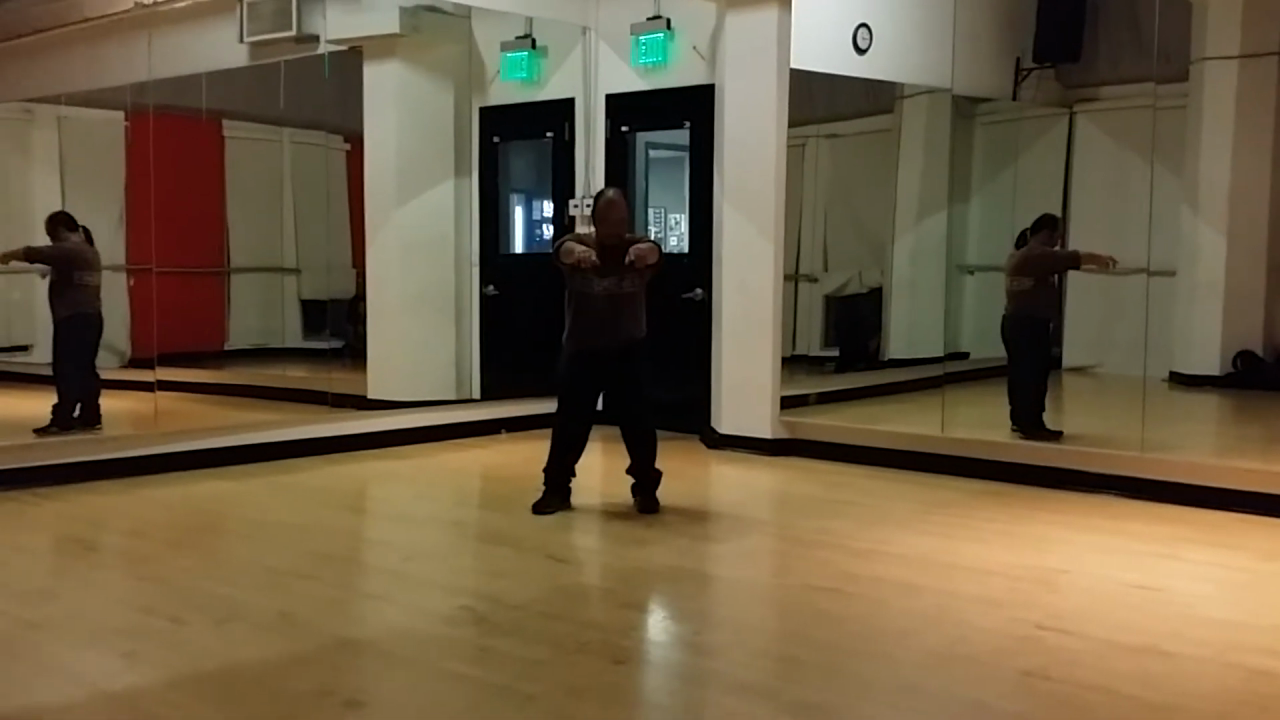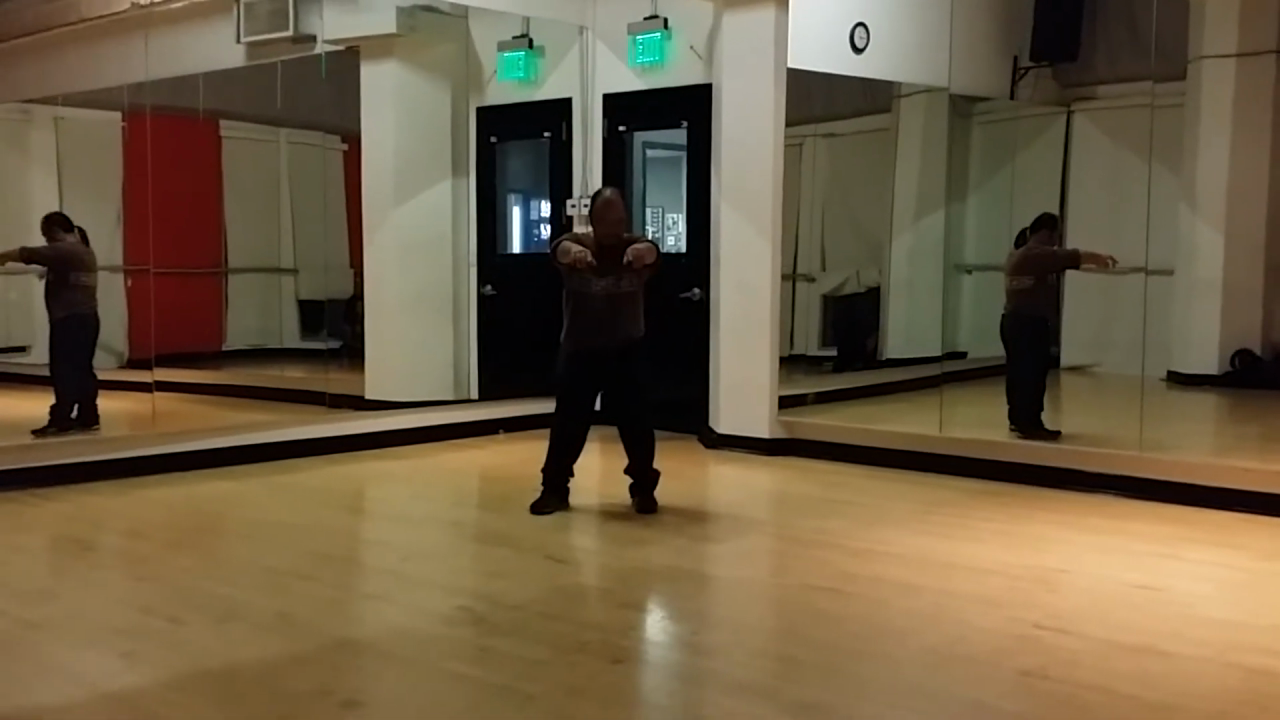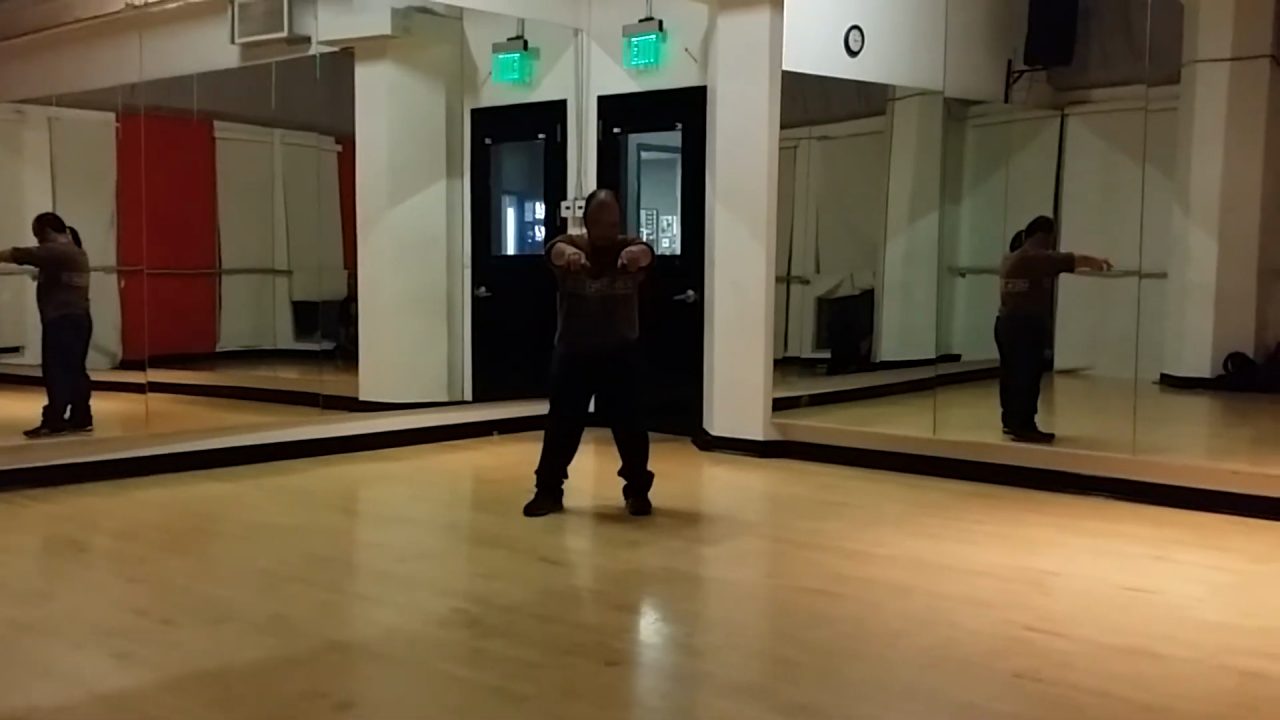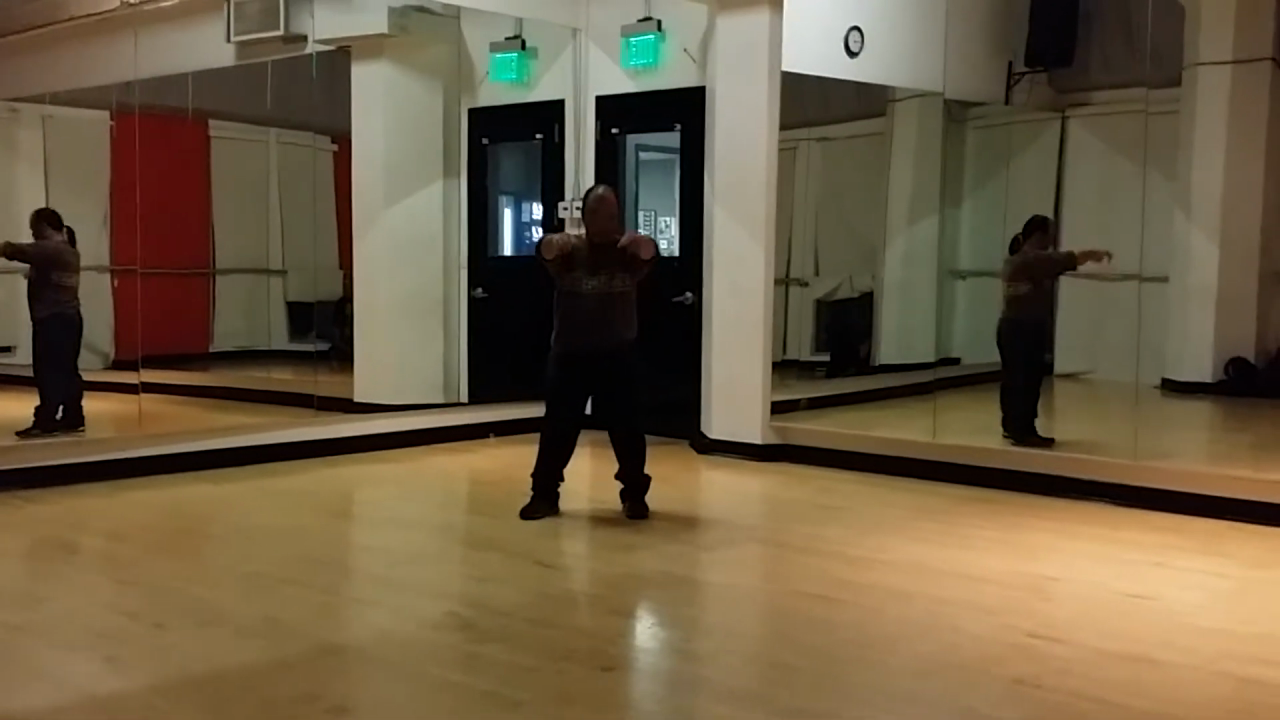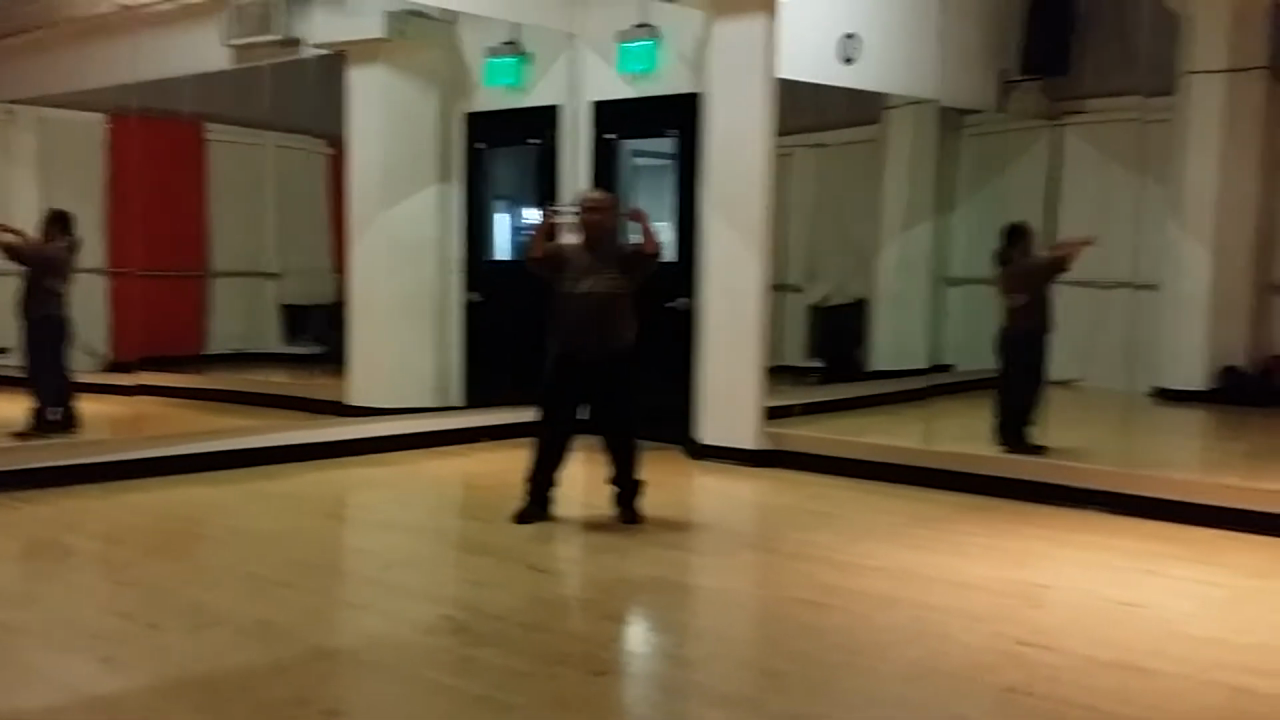
dt=0.3s
person 1, frame 1
left shoulder: (637, 248)
right shoulder: (578, 246)
left elbow: (654, 252)
right elbow: (562, 250)
left wrist: (643, 251)
right wrist: (578, 251)
left hip: (627, 353)
right hip: (580, 352)
left knee: (638, 423)
right knee: (569, 423)
left ankle: (645, 488)
right ankle: (556, 489)
person 1, frame 2
left shoulder: (634, 248)
right shoulder: (576, 245)
left elbow: (652, 252)
right elbow: (559, 249)
left wrist: (641, 250)
right wrist: (574, 250)
left hip: (626, 352)
right hip: (578, 352)
left knee: (636, 423)
right knee: (567, 423)
left ankle: (643, 488)
right ankle: (554, 489)
person 1, frame 3
left shoulder: (629, 249)
right shoulder: (571, 247)
left elbow: (646, 253)
right elbow: (554, 251)
left wrist: (635, 254)
right wrist: (569, 252)
left hip: (621, 355)
right hip: (572, 354)
left knee: (630, 426)
right knee: (561, 425)
left ankle: (637, 490)
right ankle: (548, 491)
person 1, frame 4
left shoulder: (628, 249)
right shoulder: (567, 250)
left elbow: (649, 251)
right elbow: (545, 250)
left wrist: (638, 242)
right wrist: (556, 242)
left hip: (617, 356)
right hip: (569, 355)
left knee: (626, 428)
right knee: (557, 427)
left ankle: (634, 494)
right ankle: (544, 494)
person 1, frame 5
left shoulder: (625, 256)
right shoulder: (562, 255)
left elbow: (651, 255)
right elbow: (535, 258)
left wrist: (643, 225)
right wrist: (543, 228)
left hip: (613, 362)
right hip: (565, 361)
left knee: (620, 432)
right knee: (553, 432)
left ankle: (627, 498)
right ankle: (537, 498)
person 2, frame 1
left shoulder: (1017, 255)
right shoulder: (1040, 255)
left elbow: (1065, 260)
right elbow: (1077, 258)
right wrist: (1102, 258)
left hip: (1014, 321)
right hip: (1032, 324)
left knee: (1020, 372)
right knee: (1035, 374)
left ankle: (1019, 419)
right ankle: (1032, 425)
person 2, frame 2
left shoulder: (1017, 255)
right shoulder: (1040, 254)
left elbow: (1063, 259)
right elbow: (1078, 257)
left wrist: (1095, 260)
right wrist: (1102, 258)
left hip: (1013, 320)
right hip: (1031, 323)
left knee: (1018, 372)
right knee: (1033, 373)
left ankle: (1018, 418)
right ankle: (1030, 424)
person 2, frame 3
left shoulder: (1012, 258)
right shoulder: (1036, 257)
right elbow: (1074, 260)
left wrist: (1090, 264)
right wrist: (1098, 261)
left hip: (1007, 323)
right hip: (1026, 326)
left knee: (1012, 375)
right knee: (1027, 376)
left ankle: (1011, 421)
right ankle: (1023, 427)
person 2, frame 4
left shoulder: (1013, 260)
right shoulder: (1037, 259)
right elbow: (1075, 258)
left wrist: (1092, 256)
right wrist: (1099, 254)
left hip: (1009, 326)
right hip: (1028, 329)
left knee: (1013, 378)
right knee: (1027, 379)
left ankle: (1011, 425)
right ankle: (1024, 431)
person 2, frame 5
left shoulder: (1009, 268)
right shoulder: (1027, 268)
right elbow: (1063, 261)
left wrist: (1060, 247)
right wrist: (1078, 244)
left hip: (1011, 334)
right hip: (1027, 336)
left knee: (1011, 385)
right knee: (1023, 387)
left ankle: (1007, 432)
right ankle: (1015, 438)
person 3, frame 1
left shoulder: (68, 250)
right shoulder: (89, 250)
left elbow: (32, 254)
right elbow: (44, 255)
left hip: (73, 320)
right hip: (90, 318)
left knee: (67, 370)
right knee: (85, 369)
left ankle: (63, 420)
right ankle: (90, 417)
person 3, frame 2
left shoulder: (63, 251)
right shoulder: (84, 251)
left elbow: (27, 254)
right elbow: (40, 256)
left hip: (69, 321)
right hip: (86, 319)
left knee: (64, 371)
right knee: (82, 369)
left ankle: (61, 421)
right ankle: (88, 417)
person 3, frame 3
left shoulder: (56, 251)
right shoulder: (76, 252)
left elbow: (19, 255)
right elbow: (34, 257)
left hip: (62, 321)
right hip: (79, 319)
left knee: (57, 372)
right knee: (75, 370)
left ankle: (54, 422)
right ankle: (81, 418)
person 3, frame 4
left shoulder: (47, 249)
right shoulder: (69, 250)
right elbow: (26, 252)
left hip: (52, 320)
right hip: (70, 318)
left knee: (48, 372)
right knee: (67, 370)
left ankle: (47, 422)
right ankle: (73, 419)
person 3, frame 5
left shoulder: (49, 254)
right shoulder: (61, 252)
right elbow: (35, 246)
left hip: (42, 322)
right hip: (54, 320)
left knee: (42, 372)
right knee: (53, 371)
left ankle: (45, 422)
right ankle: (65, 419)
